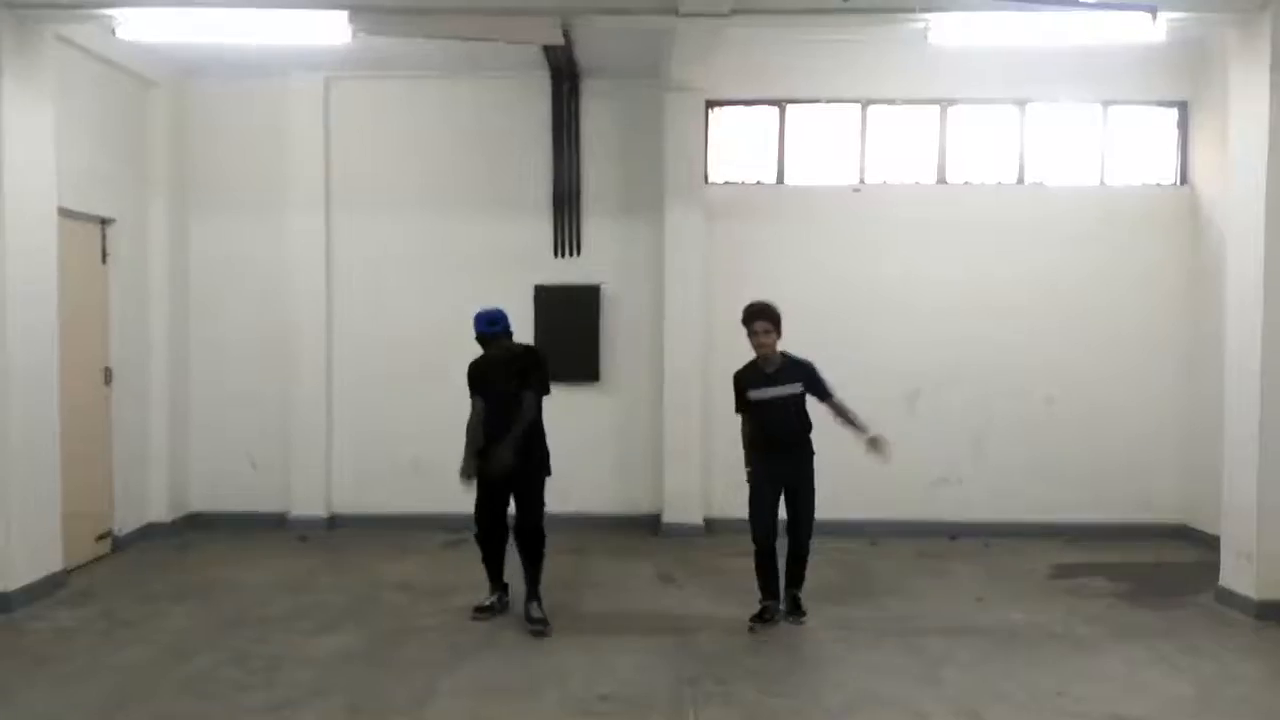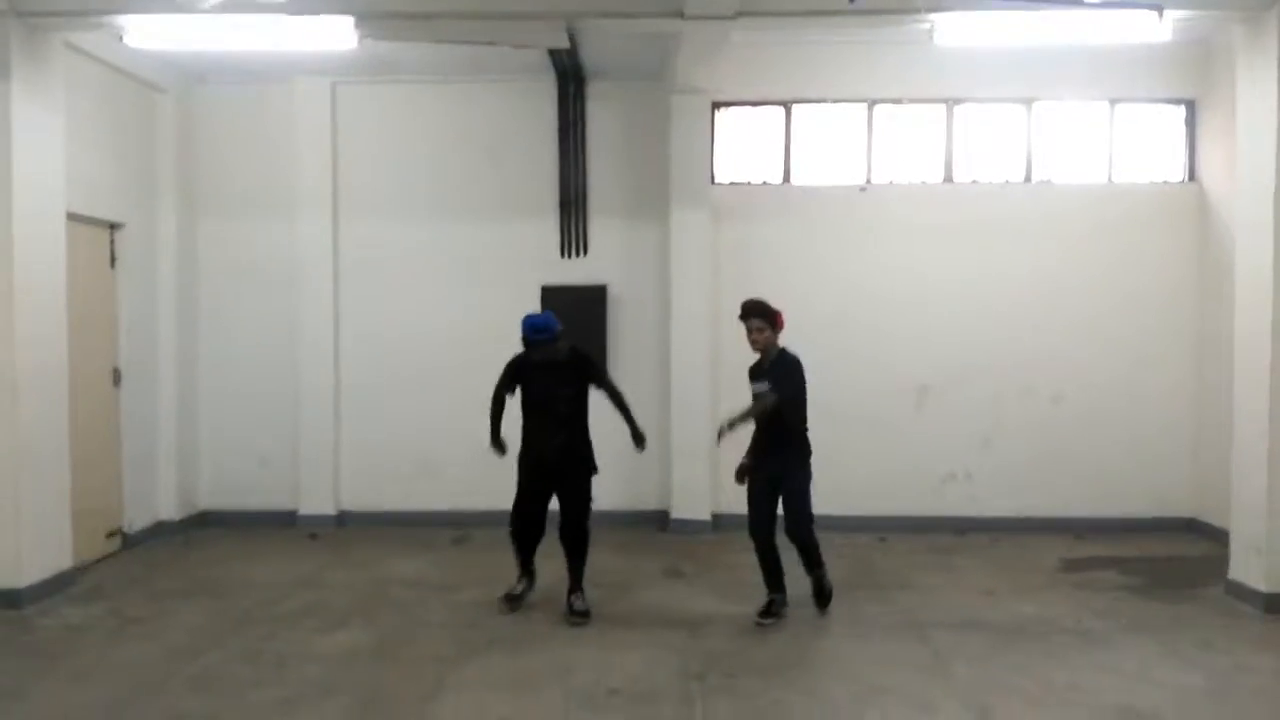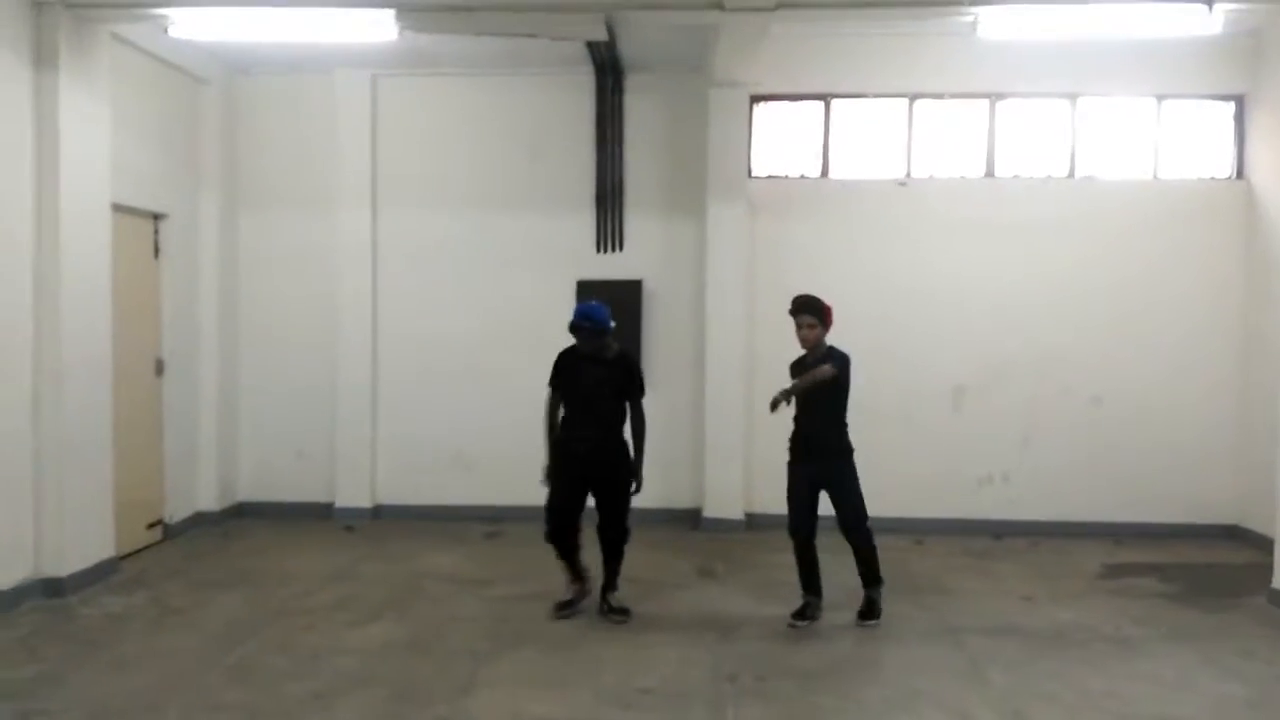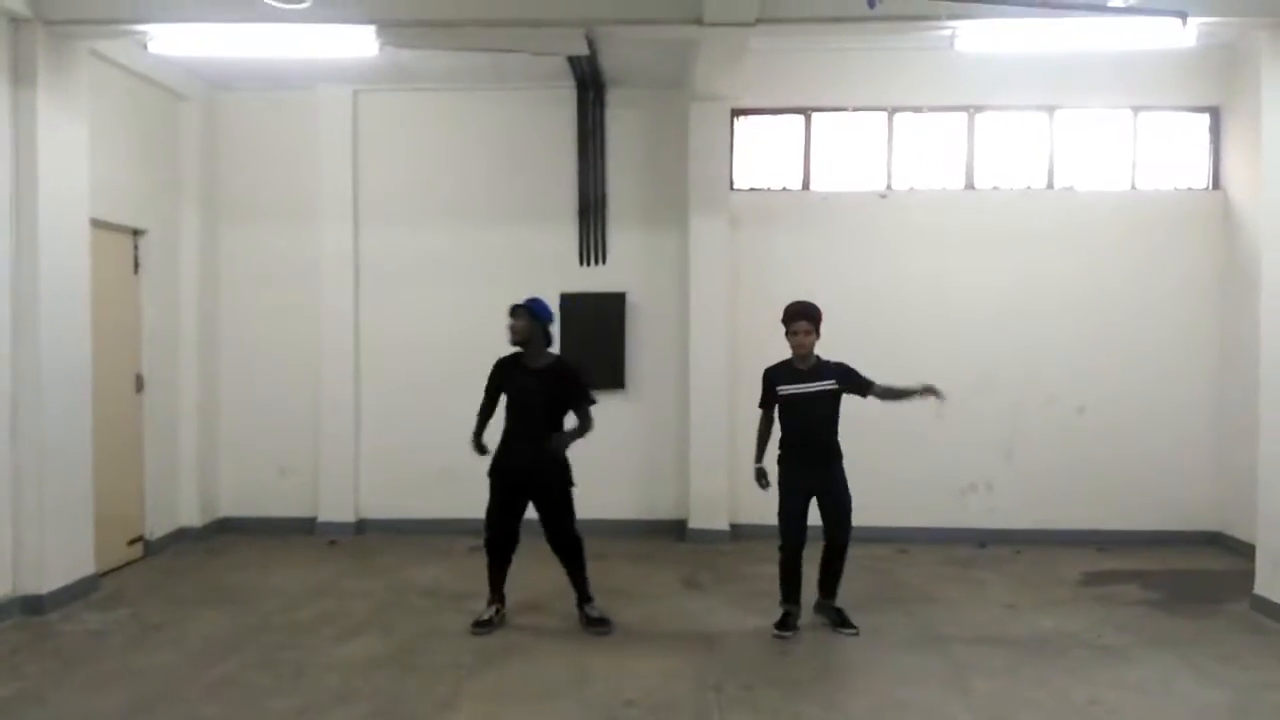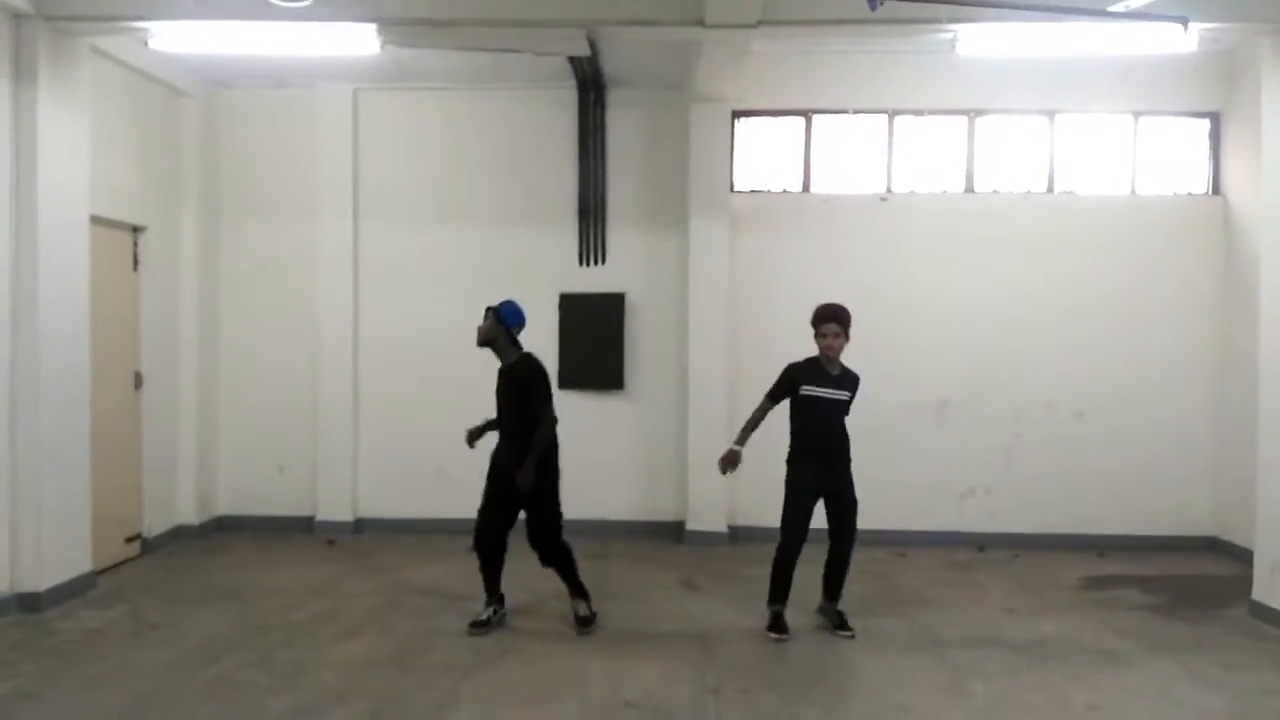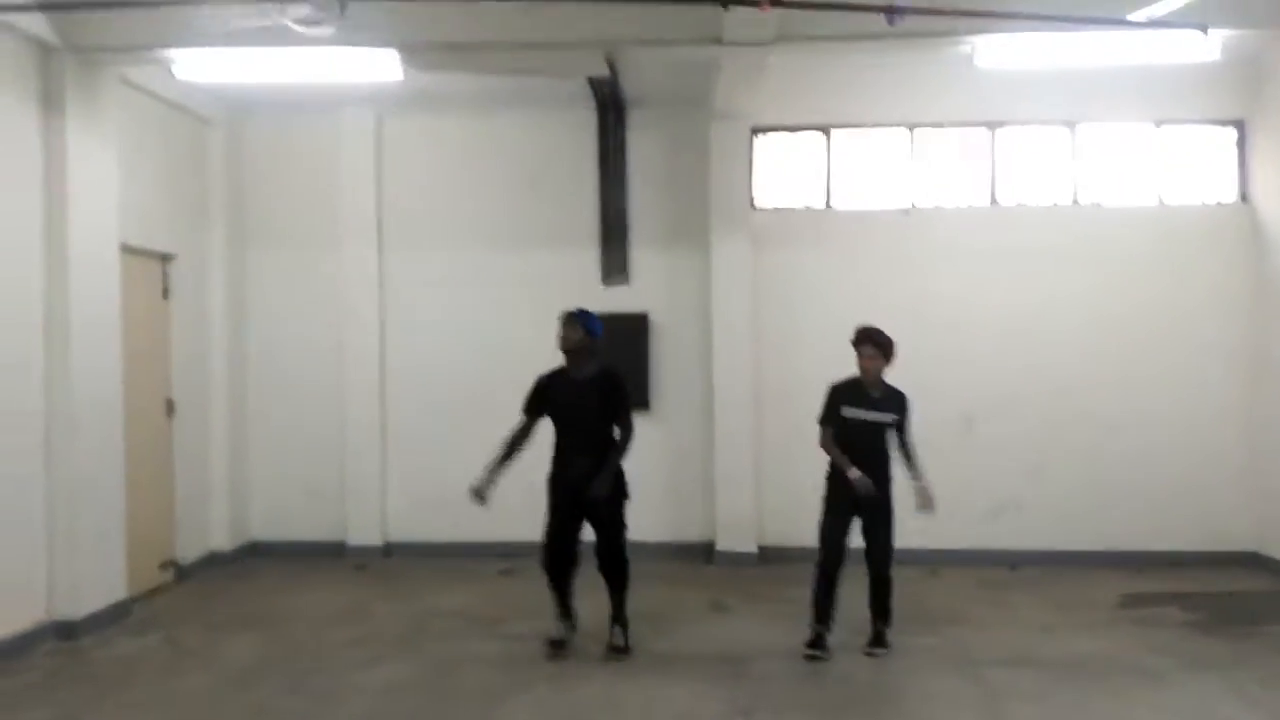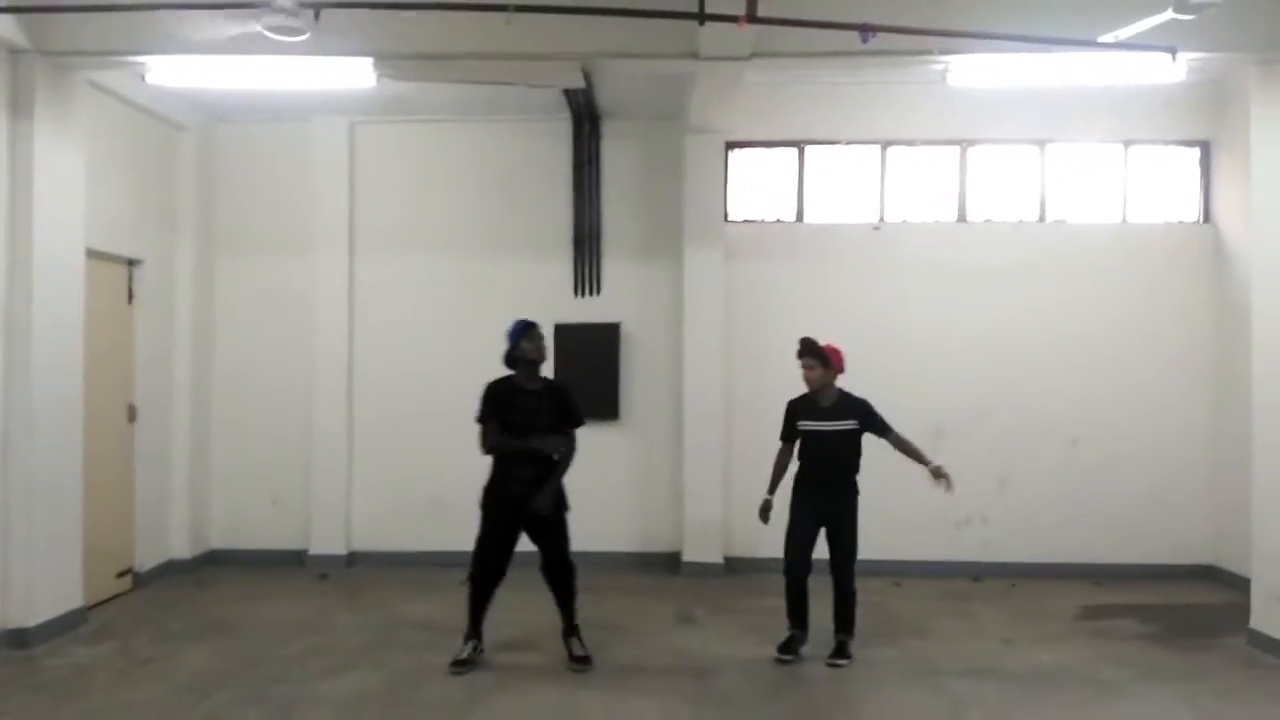
dt=0.4s
person 1, frame 1
left shoulder: (531, 360)
right shoulder: (478, 368)
left elbow: (530, 407)
right elbow: (478, 414)
left wrist: (509, 446)
right wrist: (469, 457)
left hip: (526, 456)
right hip: (490, 457)
left knee: (529, 527)
right knee: (488, 526)
left ankle: (533, 600)
right ankle: (498, 592)
person 1, frame 2
left shoulder: (581, 362)
right shoulder: (520, 365)
left elbow: (611, 392)
right elbow: (499, 397)
left wrist: (633, 428)
right wrist: (494, 436)
left hip: (575, 456)
right hip: (535, 456)
left knee: (575, 524)
right knee: (523, 522)
left ankle: (575, 592)
right ankle: (525, 578)
person 1, frame 3
left shoulder: (626, 364)
right shoulder: (568, 359)
left elbow: (637, 413)
right elbow: (554, 408)
left wrist: (638, 465)
right wrist: (552, 457)
left hip: (612, 456)
right hip: (571, 454)
left knee: (614, 526)
right knee: (559, 525)
left ankle: (610, 594)
right ankle: (577, 581)
person 1, frame 4
left shoulder: (564, 372)
right shoulder: (505, 367)
left elbow: (586, 420)
right elbow: (490, 399)
left wrist: (569, 437)
right wrist: (477, 434)
left hip: (549, 467)
right hip: (508, 465)
left knee: (564, 536)
right knee: (499, 535)
left ankle: (586, 604)
right ankle: (496, 604)
person 1, frame 5
left shoulder: (528, 369)
right shoulder: (505, 371)
left elbow: (547, 420)
left wrist: (528, 468)
right wrist: (486, 427)
left hip: (535, 469)
right hip: (504, 465)
left knee: (546, 539)
right knee: (487, 537)
left ankle: (579, 596)
right ankle: (494, 604)
person 1, frame 6
left shoulder: (609, 380)
right shoulder: (549, 383)
left elbow: (626, 431)
right elbow: (522, 433)
left wrist: (606, 474)
right wrist: (490, 475)
left hip: (603, 480)
right hip: (564, 480)
left knee: (612, 554)
right knee: (557, 554)
left ankle: (618, 625)
right ankle: (565, 619)
person 1, frame 7
left shoulder: (557, 394)
right shoulder: (498, 391)
left elbow: (568, 446)
right elbow: (489, 444)
left wrist: (550, 487)
right wrist: (534, 445)
left hip: (544, 492)
right hip: (503, 493)
left knee: (559, 565)
right knee: (486, 567)
left ankle: (572, 636)
right ankle: (473, 641)
person 2, frame 1
left shoulder: (803, 369)
right shoulder: (744, 378)
left elbow: (833, 404)
right elbow: (748, 422)
left wrist: (865, 432)
right wrist: (749, 466)
left hip: (801, 462)
right hip: (764, 464)
left knee: (800, 533)
right knee: (762, 535)
left ankle: (791, 595)
right ankle: (769, 602)
person 2, frame 2
left shoulder: (788, 364)
right shoulder: (756, 370)
left elbow: (765, 404)
left wrist: (730, 424)
right wrist: (748, 458)
left hip: (792, 459)
right hip: (763, 460)
left knee: (798, 527)
right knee: (760, 530)
left ankle: (819, 576)
right ankle: (776, 596)
person 2, frame 3
left shoulder: (833, 358)
right shoulder: (798, 366)
left elbow: (822, 374)
left wrist: (786, 392)
left hip: (836, 457)
right hip: (801, 459)
left knee: (854, 527)
right knee: (800, 532)
left ankle: (873, 593)
right ankle: (812, 599)
person 2, frame 4
left shoulder: (836, 372)
right shoulder: (775, 375)
left elbow: (878, 391)
right elbow: (767, 419)
left wrist: (917, 391)
right wrist: (758, 461)
left hip: (830, 468)
right hip: (793, 470)
left knee: (838, 538)
right knee: (791, 541)
left ankle: (827, 603)
right ankle: (790, 609)
person 2, frame 5
left shoulder: (851, 381)
right shoulder: (796, 372)
right elbow: (764, 408)
right wrist: (737, 445)
left hip: (840, 471)
right hip: (803, 469)
left knee: (844, 541)
right knee: (792, 541)
left ankle: (830, 607)
right ankle: (776, 610)
person 2, frame 6
left shoulder: (897, 400)
right shoulder: (840, 393)
left elbow: (903, 441)
right elbow: (826, 439)
left wrist: (920, 482)
right wrist: (852, 472)
left hip: (878, 489)
right hip: (841, 487)
left knee: (880, 562)
right knee: (830, 559)
left ankle: (880, 627)
right ankle: (820, 631)
person 2, frame 7
left shoulder: (857, 407)
right shoulder: (797, 408)
left elbow: (893, 437)
right elbow: (786, 451)
left wrist: (929, 463)
right wrist: (769, 494)
left hip: (843, 499)
right hip: (804, 498)
left knee: (842, 572)
right knee: (795, 567)
left ankle: (843, 639)
right ankle: (797, 634)
